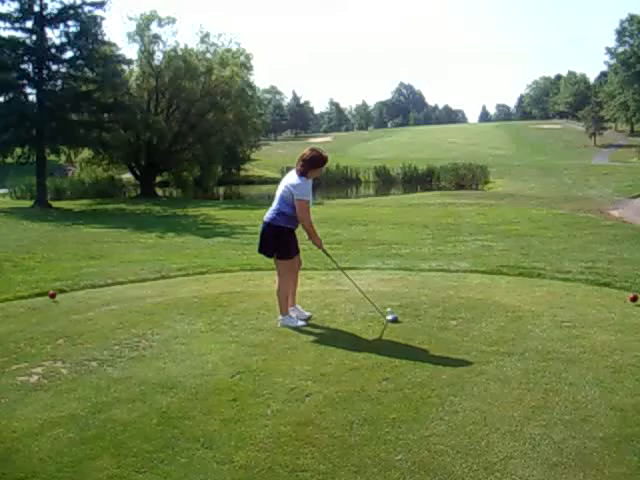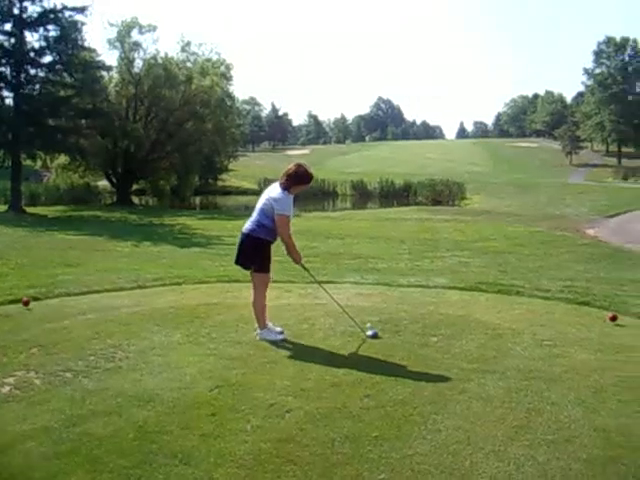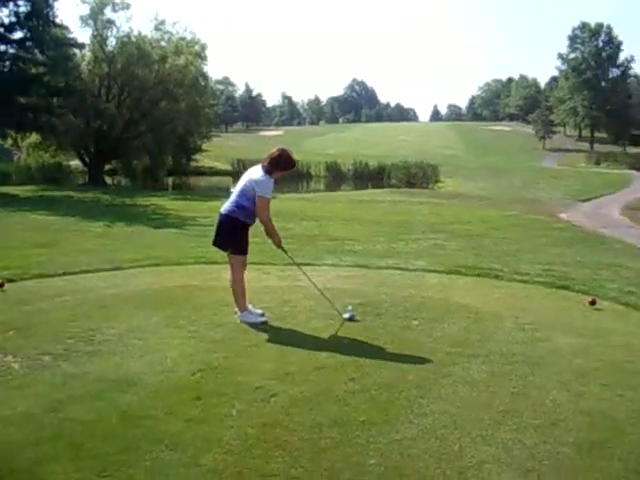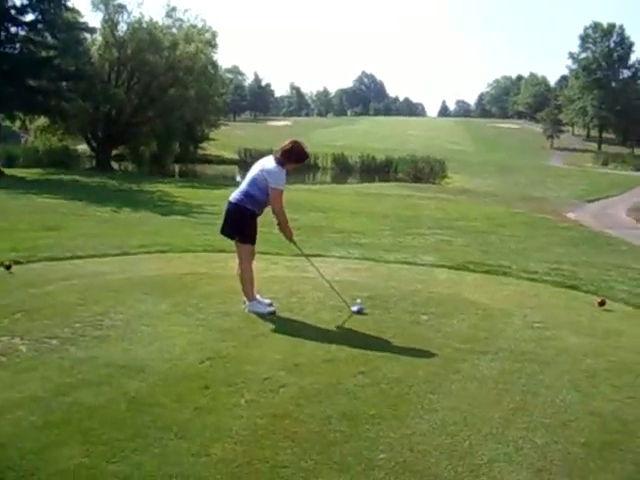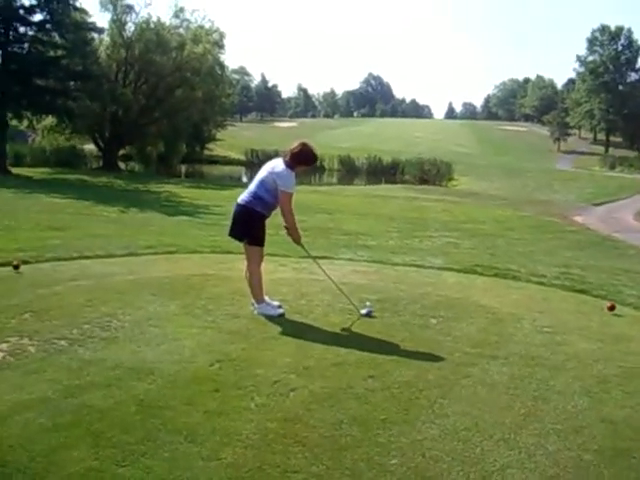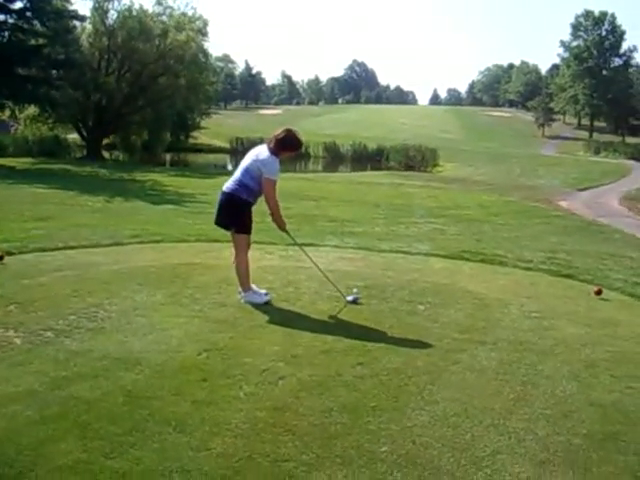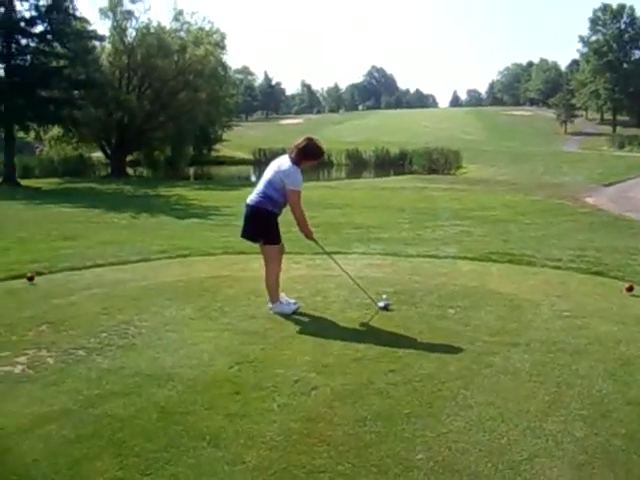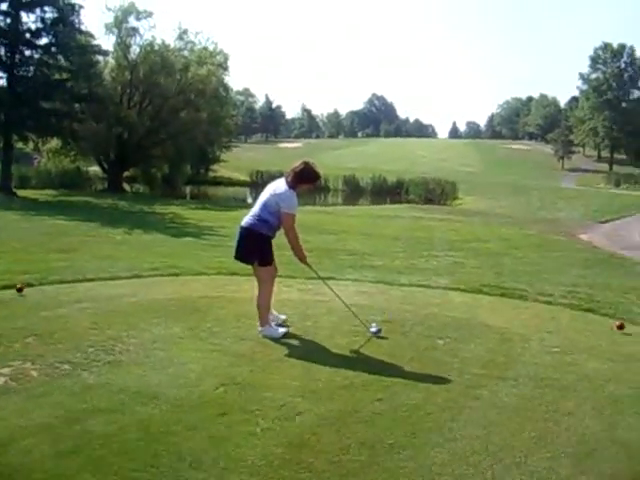
dt=0.2s
person 1, frame 1
left shoulder: (297, 175)
right shoulder: (301, 184)
left elbow: (300, 214)
right elbow: (303, 217)
left wrist: (311, 235)
right wrist: (315, 238)
left hip: (283, 227)
right hip: (278, 229)
left knee: (296, 265)
right knee: (285, 274)
left ankle: (292, 307)
right ankle: (285, 316)
person 1, frame 2
left shoulder: (278, 188)
right shoulder: (283, 198)
left elbow: (281, 228)
right elbow: (283, 232)
left wrist: (290, 248)
right wrist: (294, 253)
left hip: (257, 239)
right hip: (256, 241)
left knee: (262, 283)
right knee: (260, 286)
left ankle: (264, 323)
right ankle: (262, 330)
person 1, frame 3
left shoulder: (259, 170)
right shoulder: (264, 181)
left elbow: (260, 211)
right elbow: (263, 215)
left wrist: (269, 231)
right wrist: (275, 236)
left hip: (233, 219)
right hip: (235, 222)
left knee: (238, 267)
right knee: (238, 269)
left ankle: (243, 306)
right ankle: (243, 312)
person 1, frame 4
left shoulder: (270, 161)
right shoulder: (277, 173)
left elbow: (272, 202)
right elbow: (277, 206)
left wrist: (281, 223)
right wrist: (286, 229)
left hip: (240, 208)
right hip: (243, 211)
left knee: (247, 256)
right knee: (245, 259)
left ankle: (250, 296)
right ankle: (251, 301)
person 1, frame 5
left shoulder: (278, 163)
right shoulder: (286, 175)
left elbow: (281, 205)
right elbow: (286, 209)
left wrist: (289, 227)
right wrist: (295, 232)
left hip: (248, 210)
right hip: (252, 214)
left knee: (255, 259)
right knee: (255, 261)
left ankle: (259, 298)
right ankle: (260, 304)
person 1, frame 6
left shoulder: (263, 149)
right shoulder: (270, 162)
left elbow: (265, 192)
right elbow: (270, 196)
left wrist: (275, 214)
right wrist: (279, 219)
left hip: (233, 197)
right hip: (237, 201)
left knee: (243, 247)
right knee: (242, 249)
left ankle: (246, 286)
right ankle: (246, 292)
person 1, frame 7
left shoulder: (284, 160)
right shoulder: (293, 173)
left elbow: (291, 203)
right elbow: (295, 206)
left wrist: (302, 225)
right wrist: (306, 229)
left hip: (259, 209)
right hip: (263, 213)
left knee: (277, 254)
right knee: (272, 260)
left ankle: (275, 295)
right ankle: (275, 303)
person 1, frame 8
left shoulder: (281, 183)
right shoulder: (288, 196)
left elbow: (286, 226)
right elbow: (289, 230)
left wrist: (295, 248)
right wrist: (300, 252)
left hip: (254, 232)
right hip: (257, 235)
left knee: (271, 273)
right knee: (266, 281)
left ankle: (267, 314)
right ankle: (265, 326)
